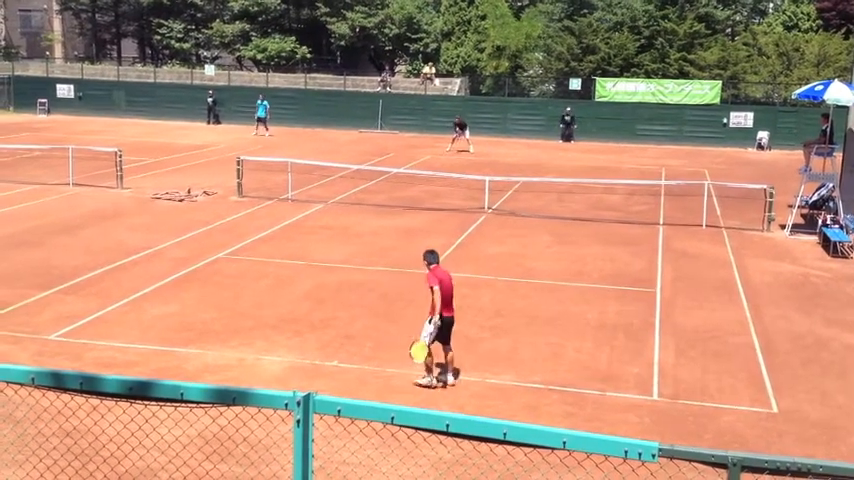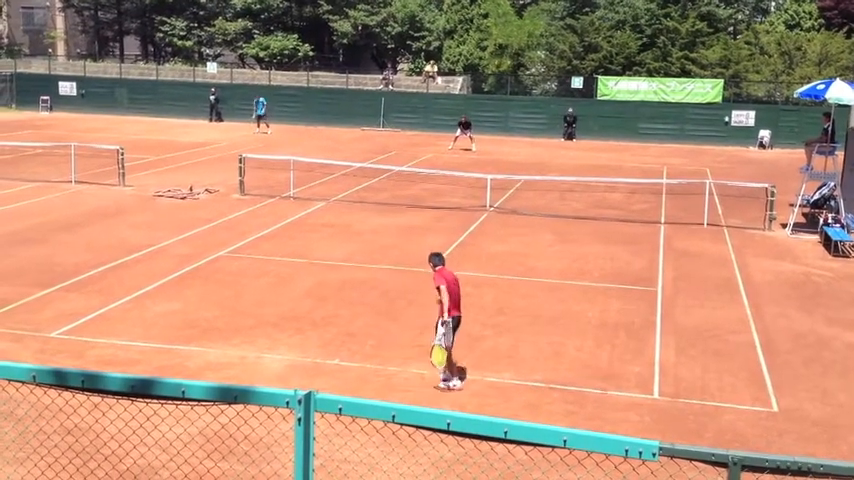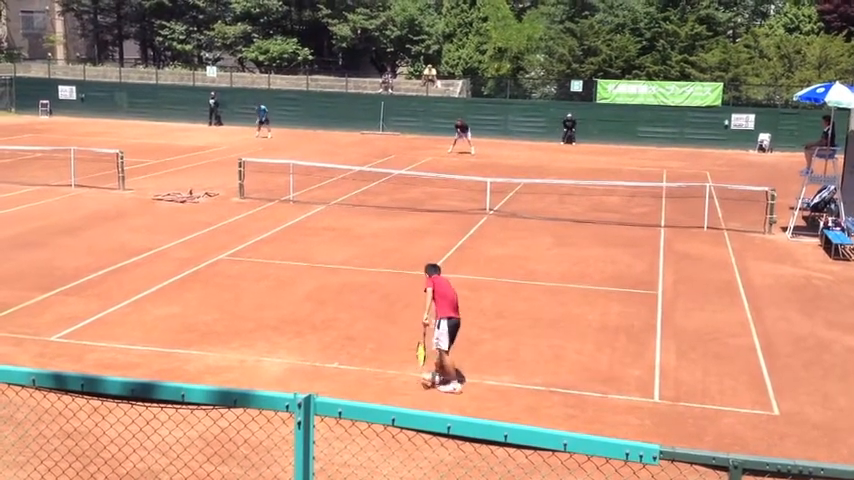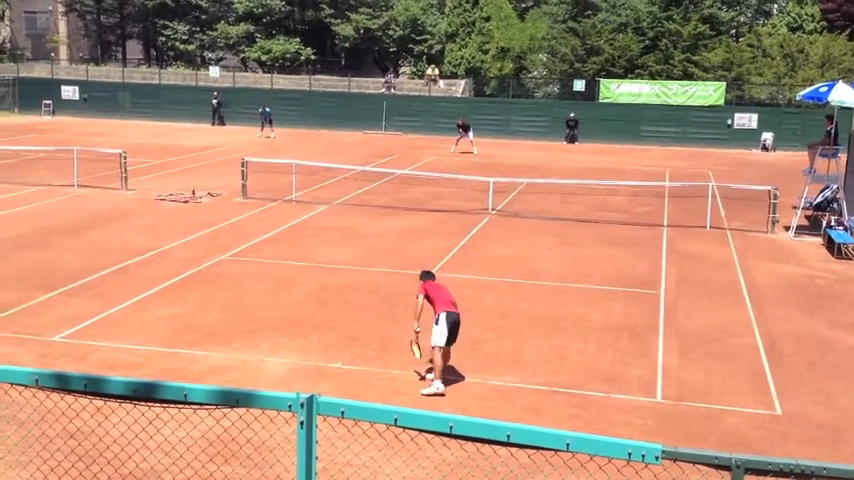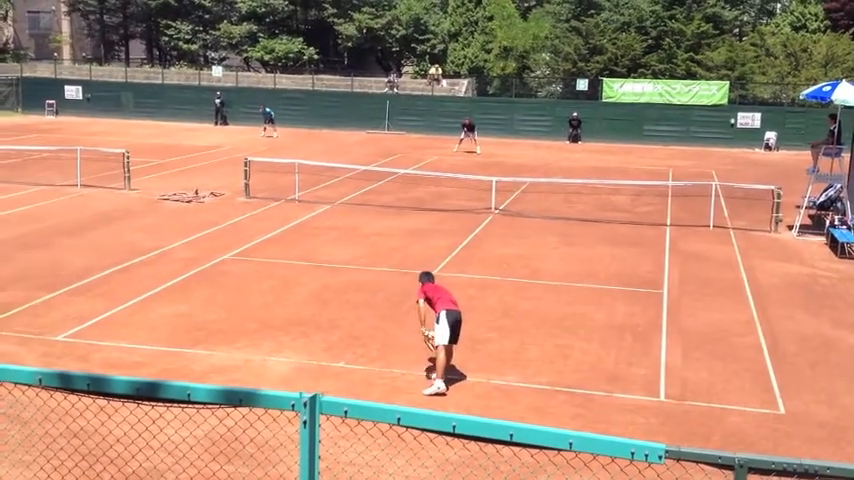
dt=0.4s
person 1, frame 1
left shoulder: (432, 274)
right shoulder: (446, 273)
left elbow: (437, 293)
left wrist: (436, 314)
left hip: (439, 316)
right hip: (450, 316)
right knee: (447, 346)
left ankle: (430, 377)
right ankle: (449, 376)
person 1, frame 2
left shoulder: (438, 275)
right shoulder: (451, 274)
left elbow: (444, 292)
left wrist: (445, 313)
left hip: (449, 316)
right hip: (456, 314)
left knee: (446, 348)
right knee: (446, 346)
left ankle: (455, 380)
right ankle: (449, 373)
person 1, frame 3
left shoulder: (430, 280)
right shoulder: (446, 281)
left elbow: (429, 294)
left wrist: (426, 314)
left hip: (445, 318)
right hip: (456, 318)
left knee: (443, 352)
right knee: (443, 349)
left ankle: (454, 384)
right ankle: (437, 375)
person 1, frame 4
left shoulder: (424, 286)
right shoulder: (440, 287)
left elbow: (420, 302)
left wrist: (416, 323)
right wrist: (437, 327)
left hip: (444, 315)
right hip: (455, 315)
left knee: (436, 349)
right knee: (446, 347)
left ankle: (438, 384)
right ankle: (437, 374)
person 1, frame 5
left shoulder: (423, 289)
right shoulder: (439, 288)
left elbow: (421, 306)
left wrist: (423, 327)
right wrist: (436, 332)
left hip: (445, 313)
right hip: (457, 314)
left knee: (440, 348)
right knee: (448, 346)
left ankle: (439, 383)
right ankle: (440, 374)
